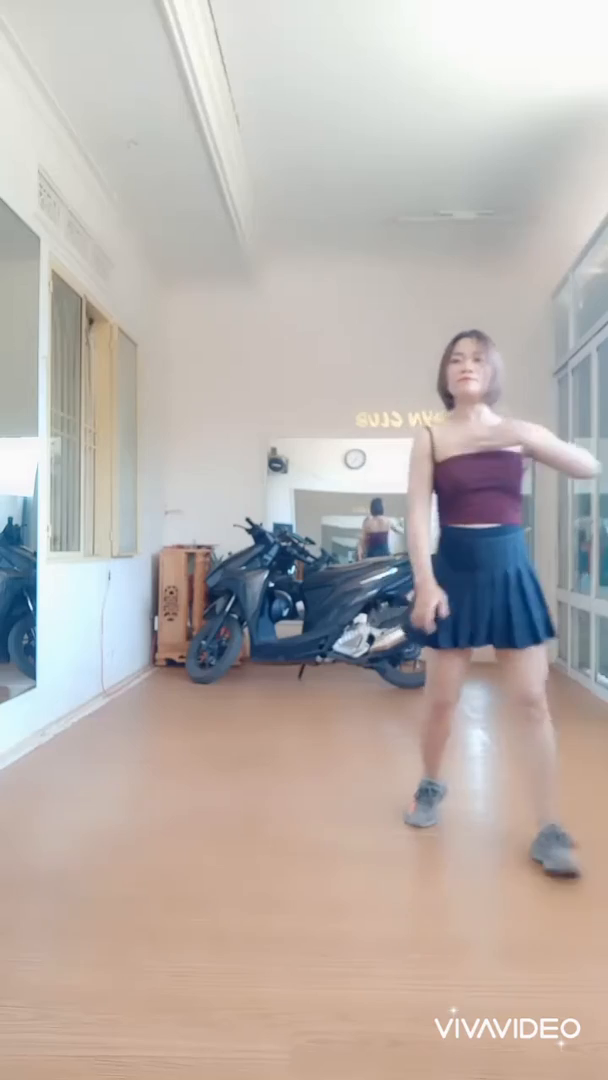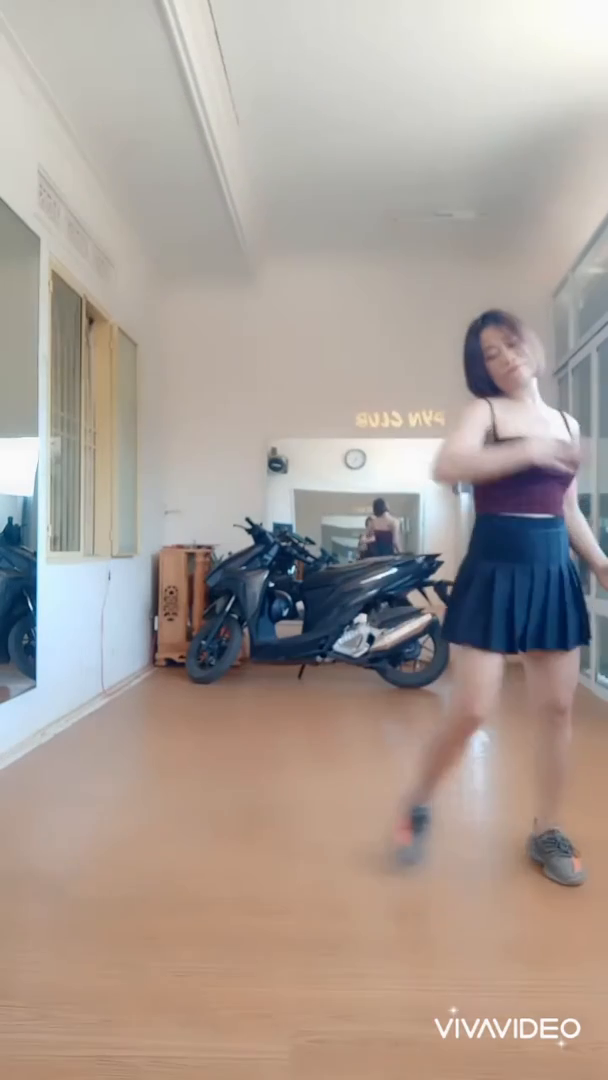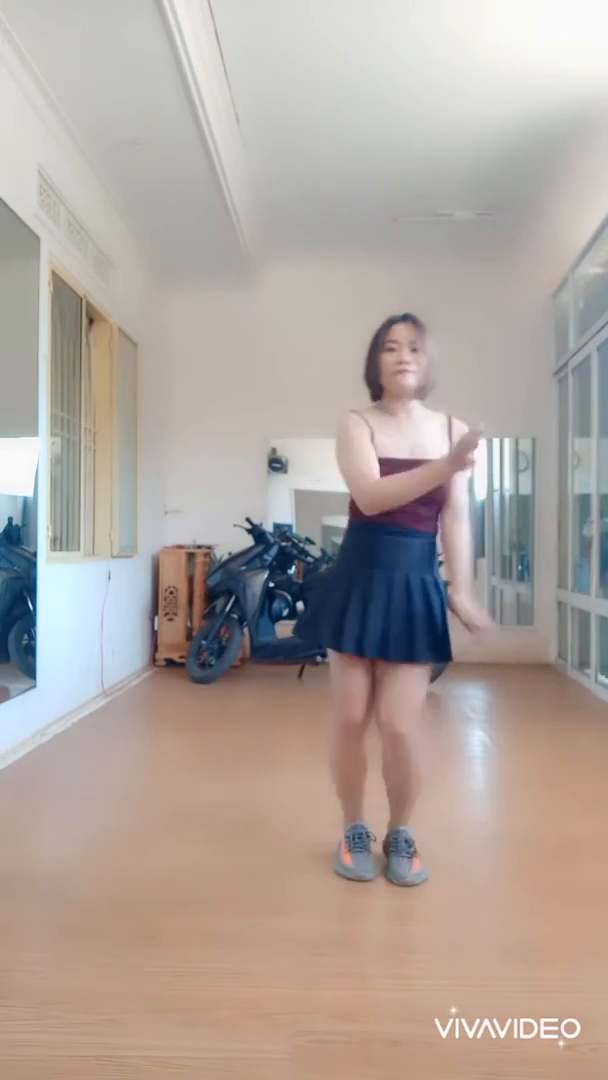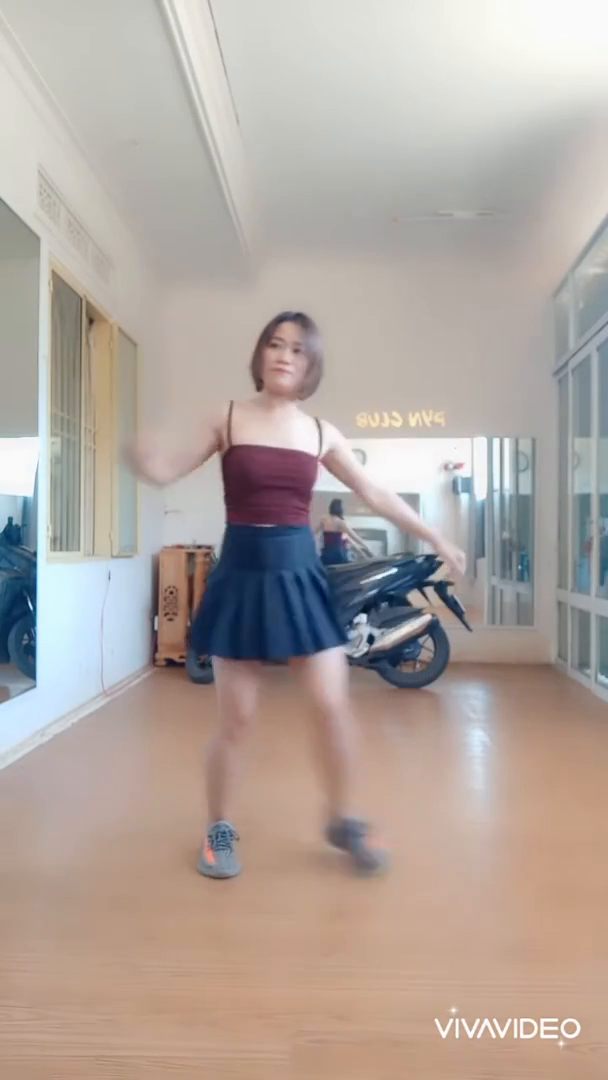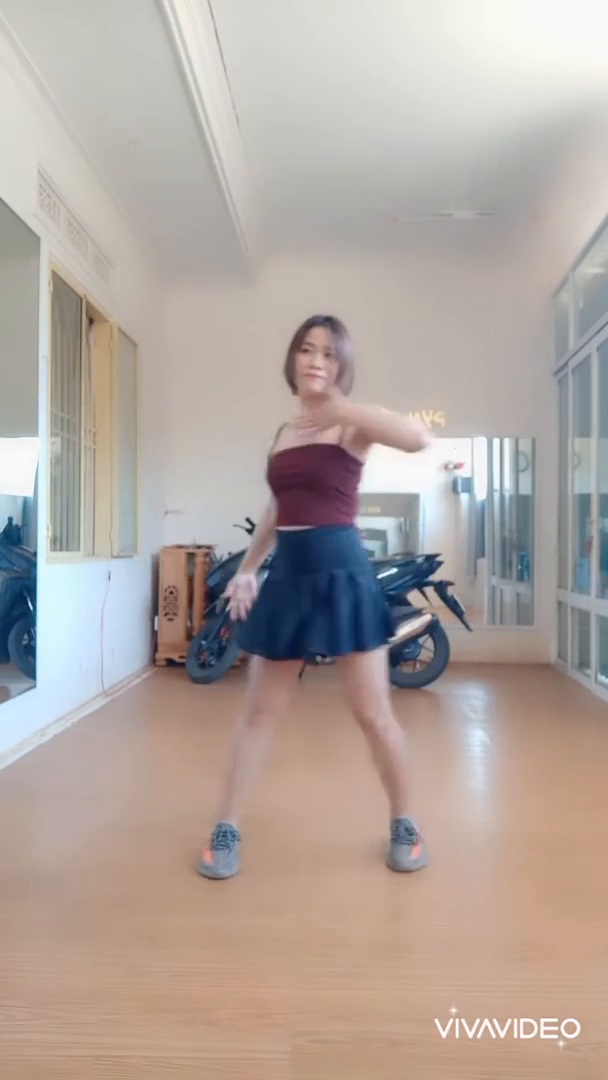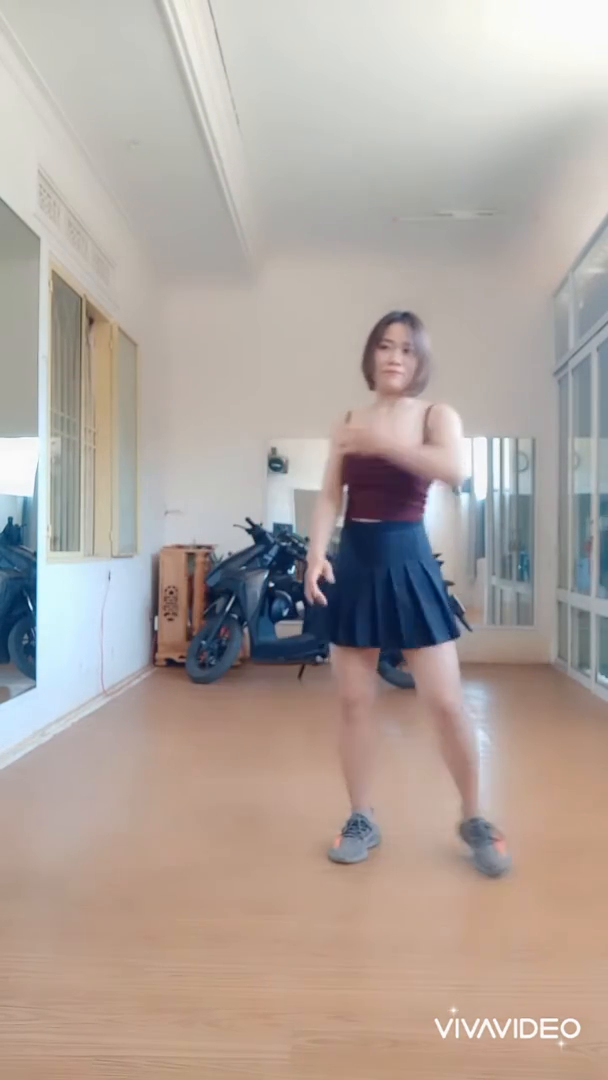
dt=0.7s
person 1, frame 1
left shoulder: (520, 430)
right shoulder: (430, 439)
left elbow: (587, 467)
right elbow: (418, 514)
left wrist: (521, 439)
right wrist: (426, 582)
left hip: (510, 572)
right hip: (455, 575)
left knee: (533, 703)
right knee: (440, 699)
left ankle: (548, 830)
right ankle: (430, 785)
person 1, frame 2
right shoulder: (485, 411)
right elbow: (445, 468)
right wrist: (527, 450)
left hip: (554, 571)
right hip: (494, 572)
left knee: (557, 711)
right knee: (470, 711)
left ankle: (547, 833)
right ankle: (418, 805)
person 1, frame 3
left shoulder: (452, 429)
right shoulder: (357, 424)
left elbow: (456, 516)
right elbow: (370, 497)
left wrist: (464, 588)
right wrist: (440, 469)
left hip: (416, 585)
right hip: (356, 579)
left knee: (398, 728)
right knee: (351, 718)
left ankle: (401, 834)
right ankle: (356, 831)
person 1, frame 4
left shoulder: (321, 433)
right shoulder: (228, 418)
left elbow: (374, 494)
right elbow: (164, 471)
left wrist: (436, 538)
right wrist: (142, 456)
left hip: (299, 575)
right hip: (242, 577)
left knee: (330, 705)
right knee: (235, 718)
left ankle: (342, 818)
right ankle: (219, 828)
person 1, frame 5
left shoulder: (349, 424)
right shoulder: (285, 432)
left elbow: (417, 437)
left wrist: (345, 410)
right wrist: (245, 570)
left hip: (342, 575)
right hip: (289, 579)
left knee: (372, 714)
right knee: (259, 710)
left ankle: (404, 823)
right ankle: (228, 829)
person 1, frame 6
left shoulder: (437, 416)
right shoulder: (350, 424)
left elbow: (455, 471)
right elbow: (329, 498)
left wrist: (383, 444)
right wrist: (316, 556)
left hip: (408, 567)
right hip: (353, 570)
left knee: (446, 704)
right knee: (353, 704)
left ankle: (475, 820)
right ankle: (362, 819)
